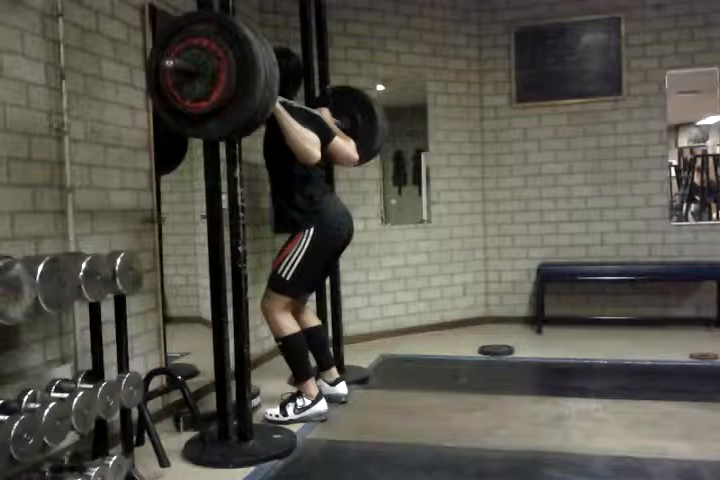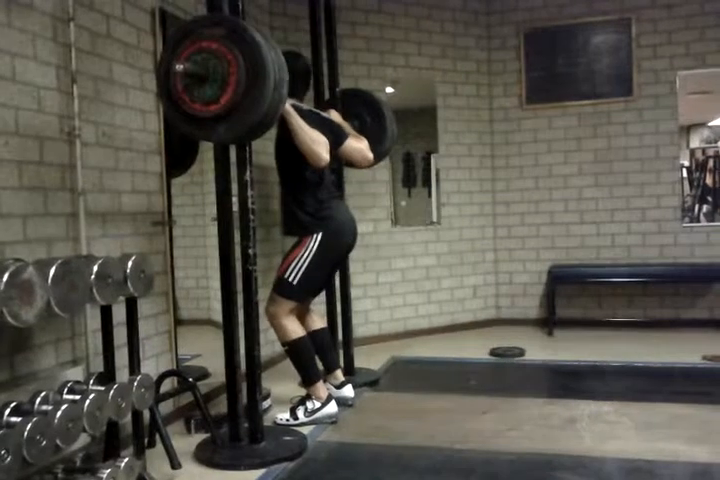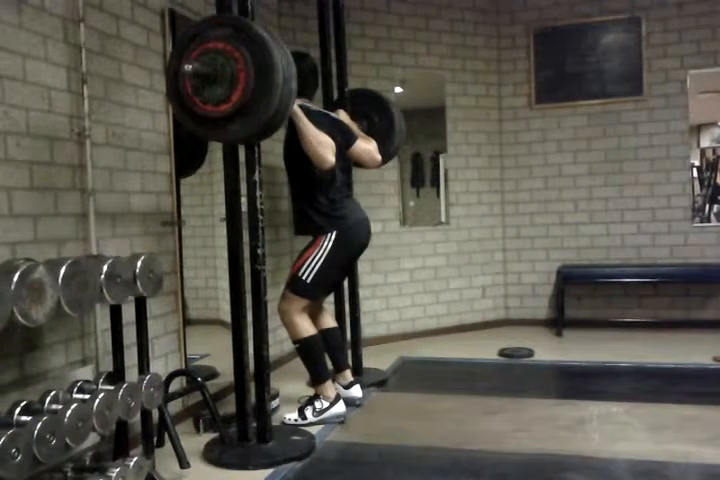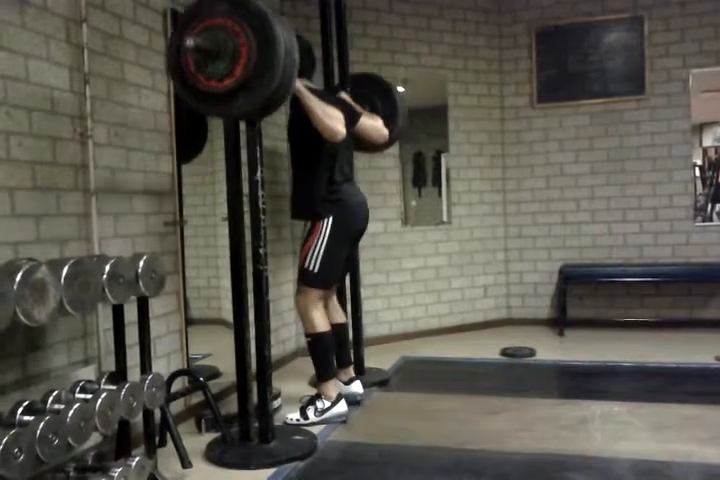
dt=0.5s
person 1, frame 1
left shoulder: (288, 115)
right shoulder: (307, 115)
left elbow: (311, 154)
right elbow: (350, 156)
left wrist: (275, 108)
right wrist: (329, 122)
left hip: (317, 224)
right hip: (335, 219)
left knee: (275, 305)
right knee: (295, 303)
left ankle: (310, 396)
right ankle: (331, 380)
person 1, frame 2
left shoulder: (296, 119)
right shoulder: (319, 119)
left elbow: (320, 156)
right elbow: (364, 156)
left wrist: (286, 110)
right wrist: (341, 123)
left hip: (321, 228)
right hip: (337, 223)
left knee: (279, 309)
right knee: (299, 306)
left ankle: (320, 399)
right ankle: (337, 382)
person 1, frame 3
left shoulder: (307, 120)
right shoulder: (328, 119)
left elbow: (325, 159)
right elbow: (372, 157)
left wrist: (293, 112)
right wrist: (349, 124)
left hip: (337, 228)
right hip: (352, 224)
left knee: (291, 307)
right knee: (312, 304)
left ankle: (328, 399)
right ankle: (346, 382)
person 1, frame 4
left shoulder: (309, 101)
right shoulder: (331, 99)
left elbow: (335, 131)
right elbow: (379, 133)
left wrist: (299, 90)
right wrist: (351, 104)
left hip: (333, 211)
right hip: (350, 206)
left knee: (309, 300)
right knee: (325, 296)
left ankle: (330, 398)
right ankle: (348, 380)
